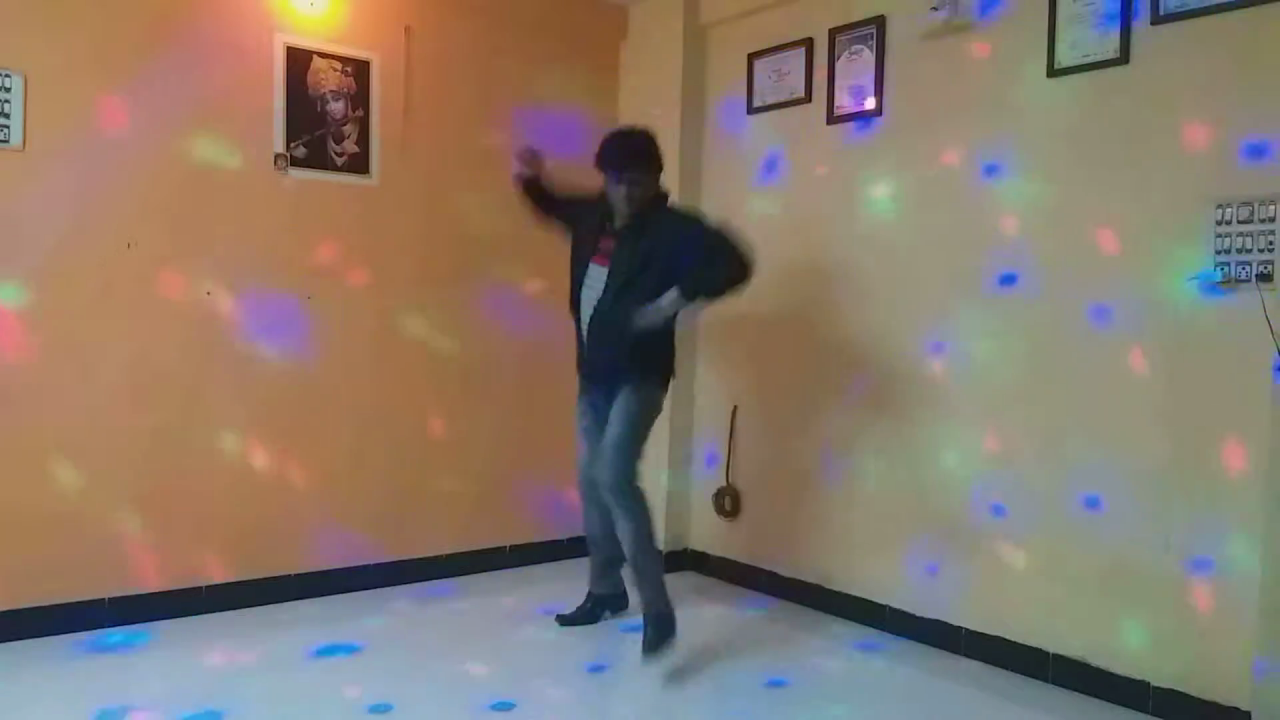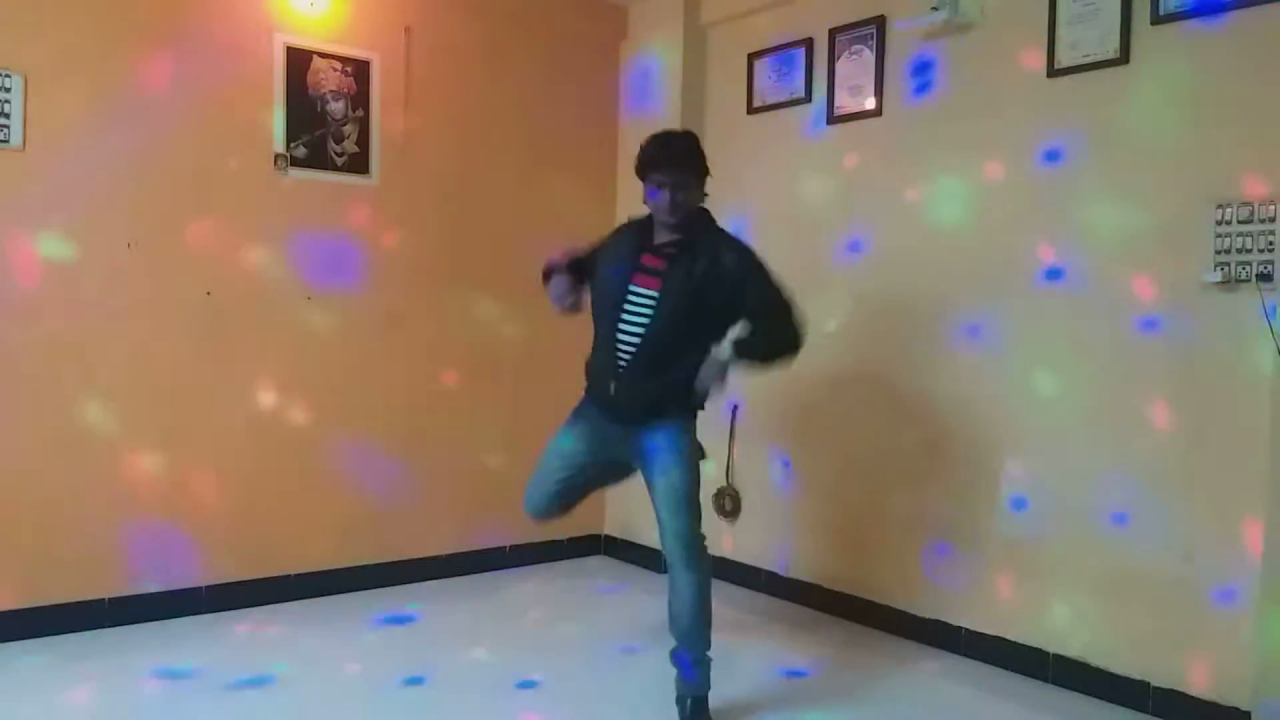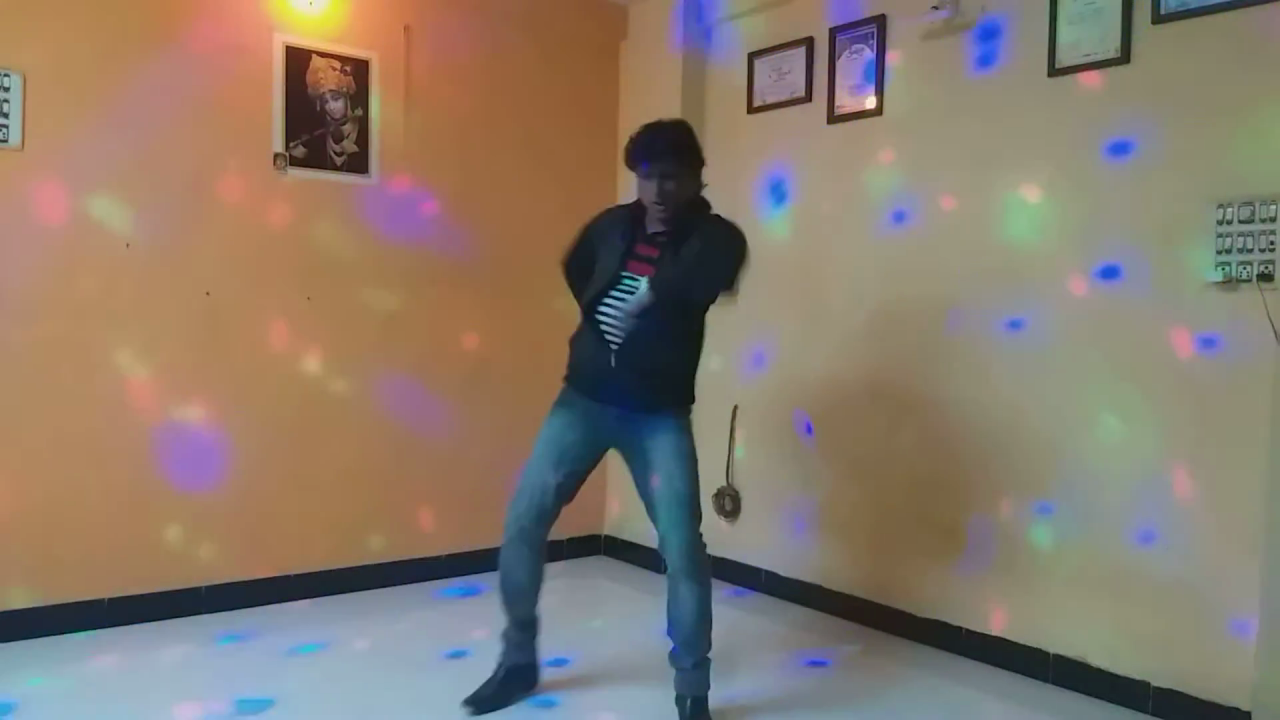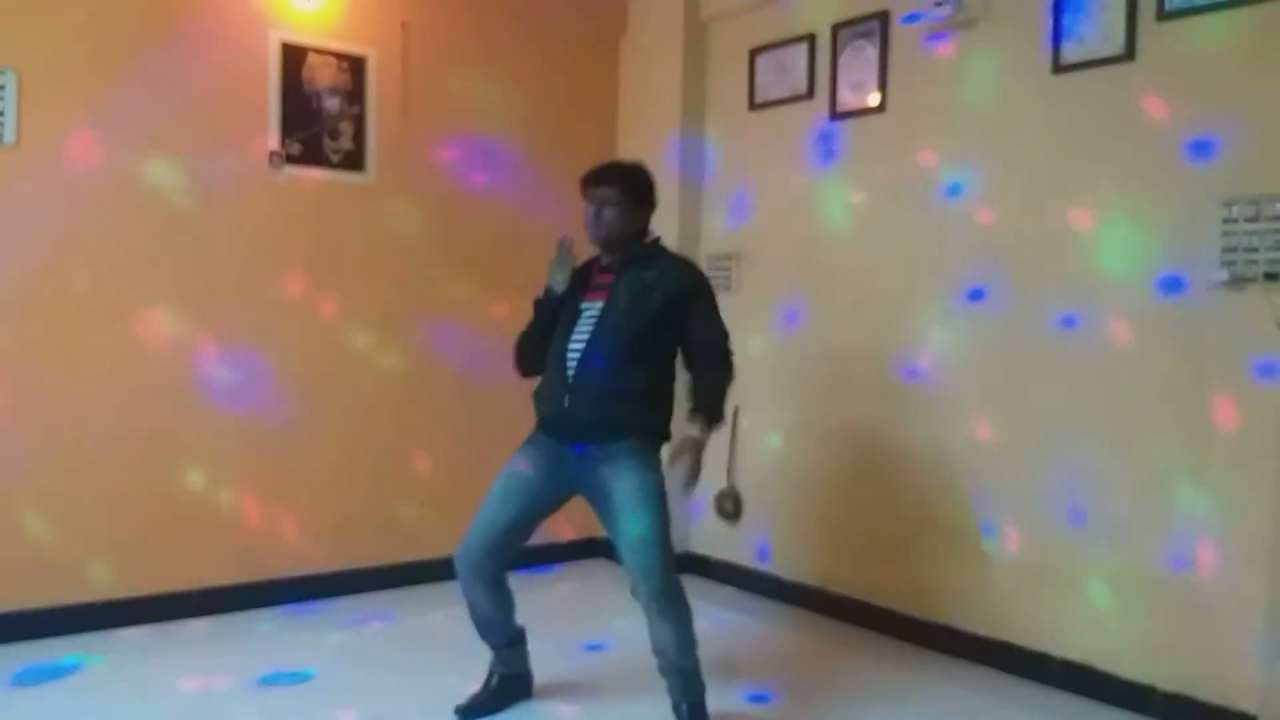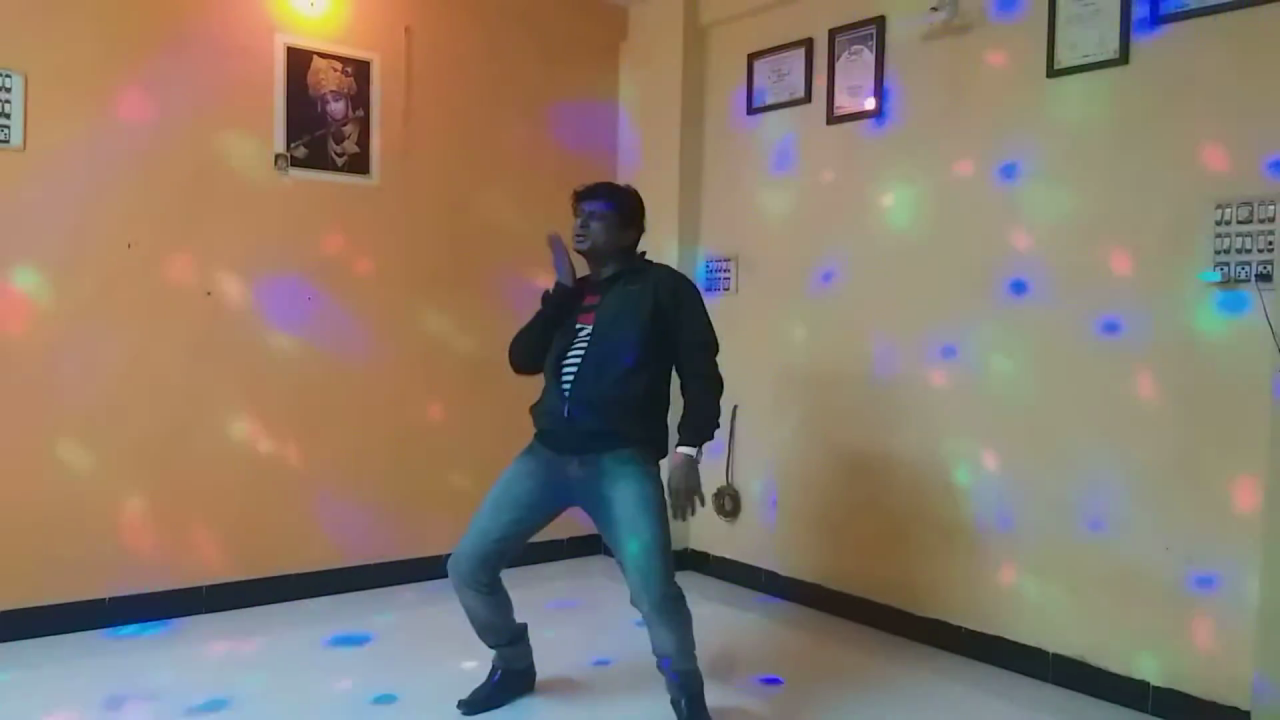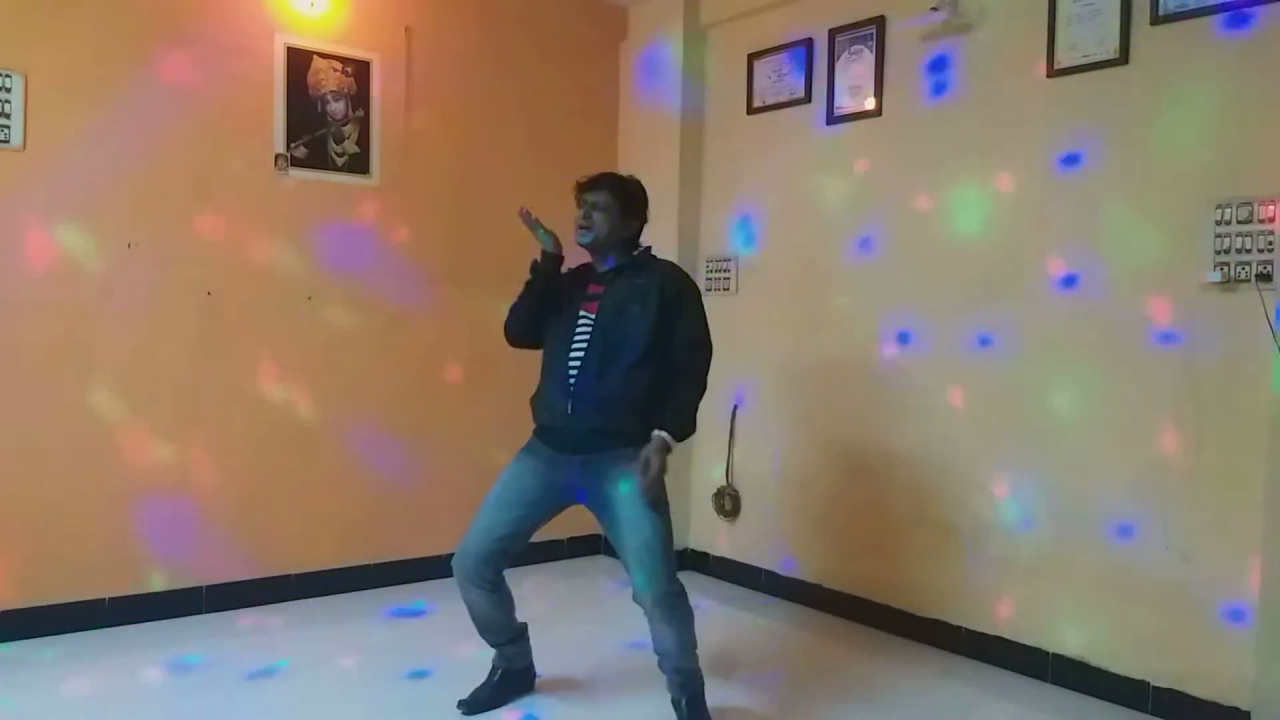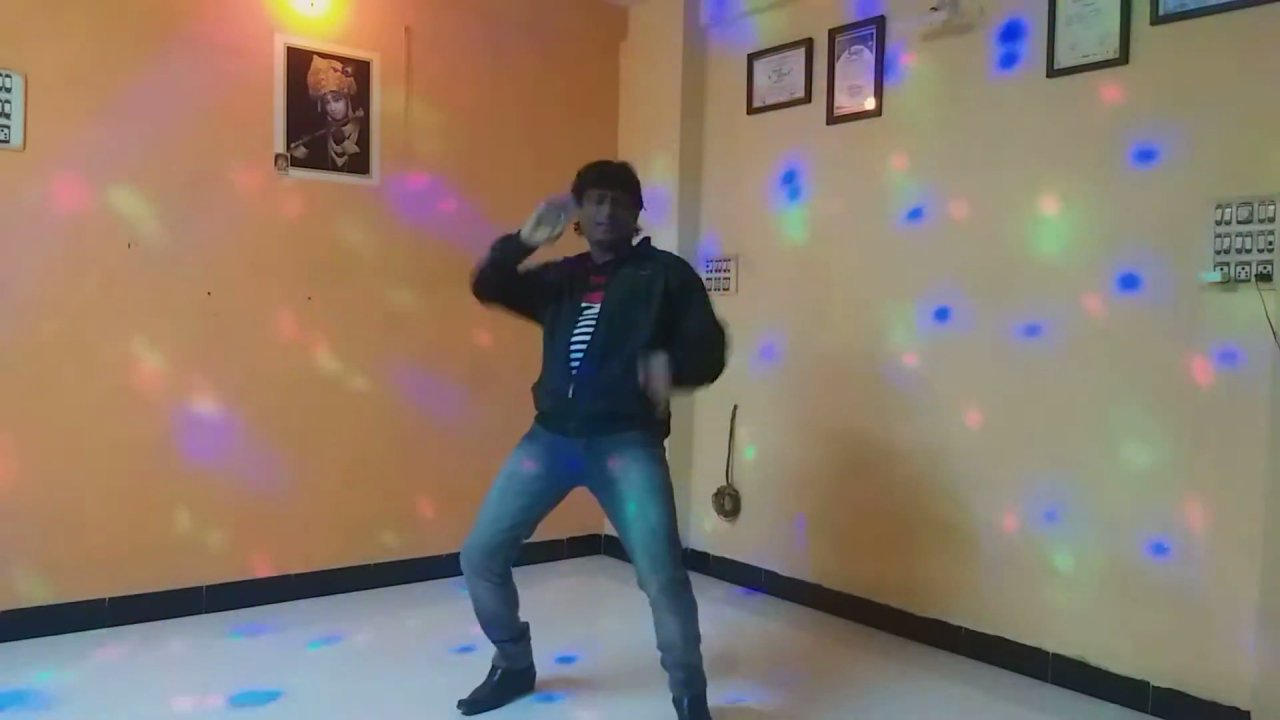
dt=0.3s
person 1, frame 1
left shoulder: (676, 227)
right shoulder: (598, 214)
left elbow: (731, 265)
right elbow: (555, 207)
left wrist: (679, 296)
right wrist: (530, 178)
left hip: (635, 380)
right hip: (594, 377)
left knee: (612, 478)
right knee: (589, 482)
left ankle: (656, 608)
right ankle: (605, 591)
person 1, frame 2
left shoulder: (725, 259)
right shoulder: (628, 238)
left elbow: (782, 333)
right elbow: (578, 266)
left wrist: (737, 343)
right wrist: (558, 275)
left hip: (665, 421)
right hip: (602, 408)
left knee: (681, 550)
right knee: (542, 503)
right ankle: (622, 470)
person 1, frame 3
left shoulder: (715, 239)
right shoulder: (612, 226)
left elbow: (711, 280)
right elbow: (576, 267)
left wrist: (651, 295)
left hip: (658, 414)
right hip: (584, 401)
left knee: (683, 550)
right knee: (523, 524)
right ankle: (518, 661)
person 1, frame 4
left shoulder: (675, 278)
right shoulder: (578, 280)
left elbow: (711, 364)
right elbow: (528, 361)
left wrist: (698, 423)
right wrist: (552, 294)
left hip: (623, 451)
right hip: (549, 443)
left knee: (653, 583)
right knee: (474, 559)
right ankle: (511, 671)
person 1, frame 5
left shoulder: (664, 289)
right shoulder: (572, 297)
left elbow: (701, 375)
right elbow: (523, 359)
left wrist: (687, 452)
right wrist: (560, 290)
left hip: (621, 461)
right hip: (547, 455)
left knee: (653, 590)
right knee: (467, 566)
right ankle: (514, 665)
person 1, frame 6
left shoulder: (665, 283)
right shoulder: (569, 285)
left elbow: (691, 370)
right elbow: (519, 332)
left wrist: (664, 439)
right wrist: (547, 261)
left hip: (621, 458)
right hip: (547, 451)
left knee: (656, 586)
right knee: (472, 563)
right ankle: (514, 665)
person 1, frame 7
left shoulder: (666, 274)
right shoulder: (563, 275)
left elbow: (709, 349)
right elbow: (489, 286)
left wrist: (671, 364)
right wrist: (526, 239)
left hip: (627, 442)
right hip: (550, 437)
left knee: (662, 573)
right knee: (481, 556)
right ankle: (513, 664)
